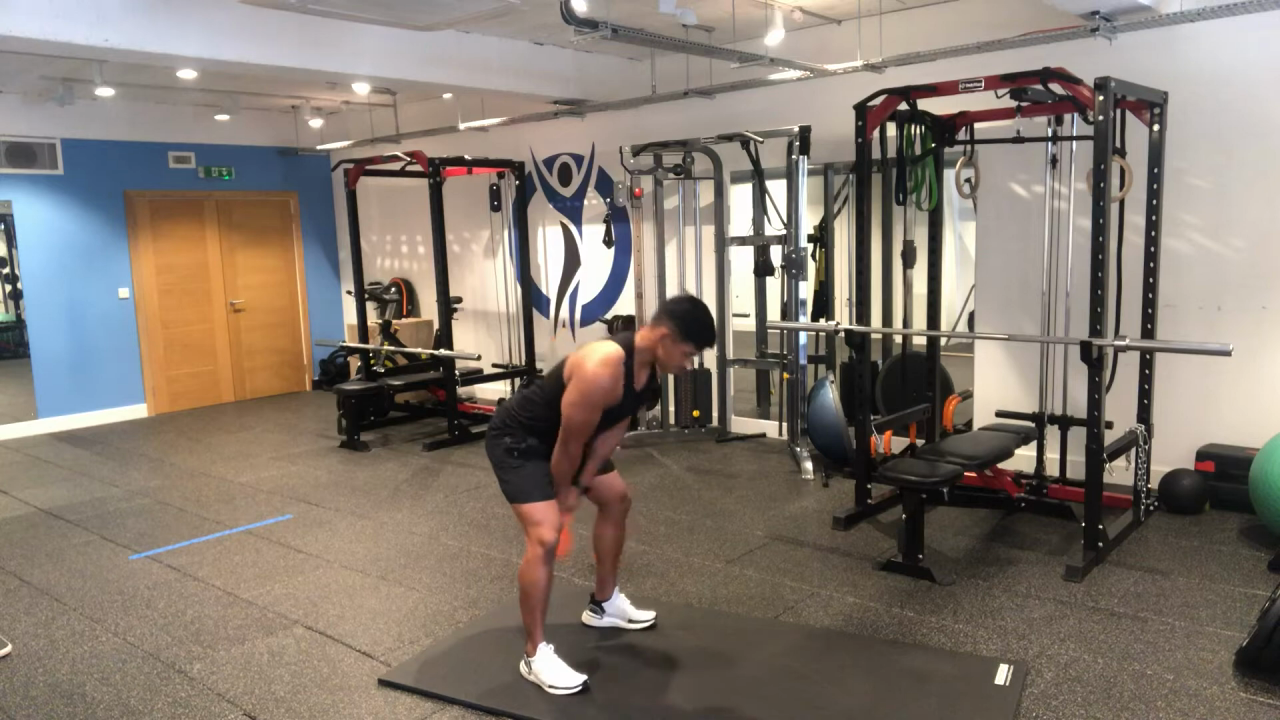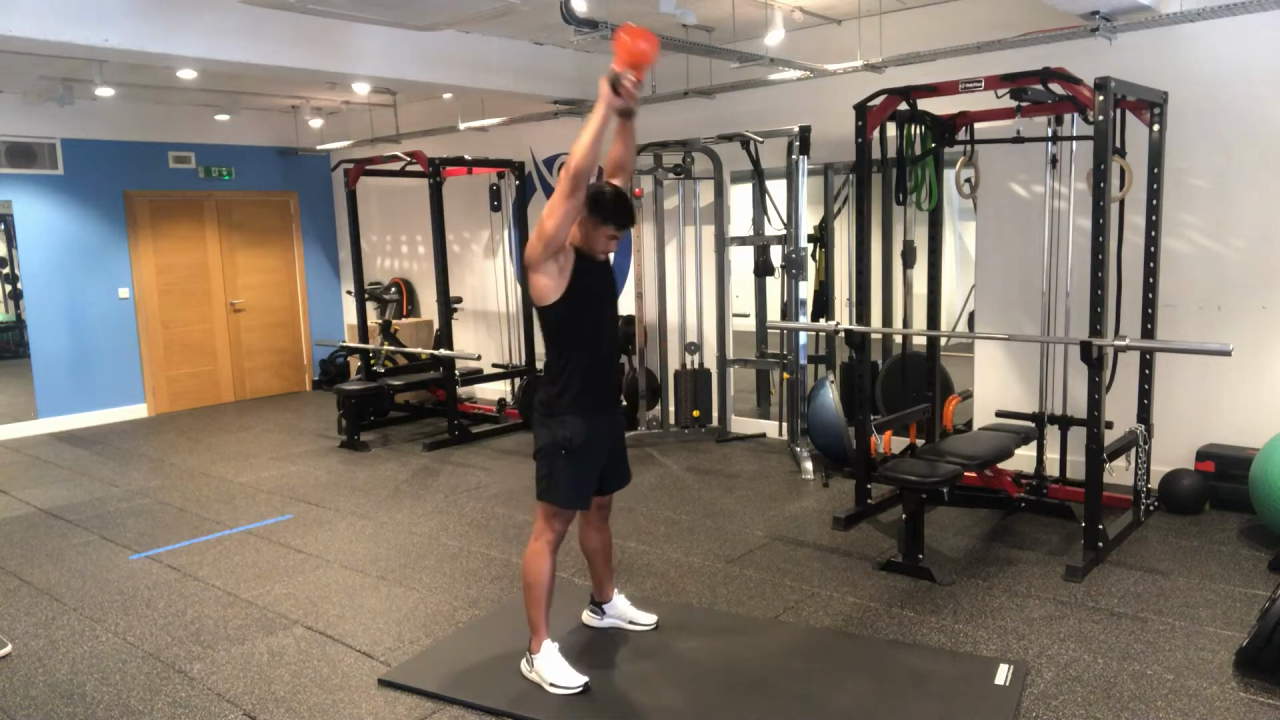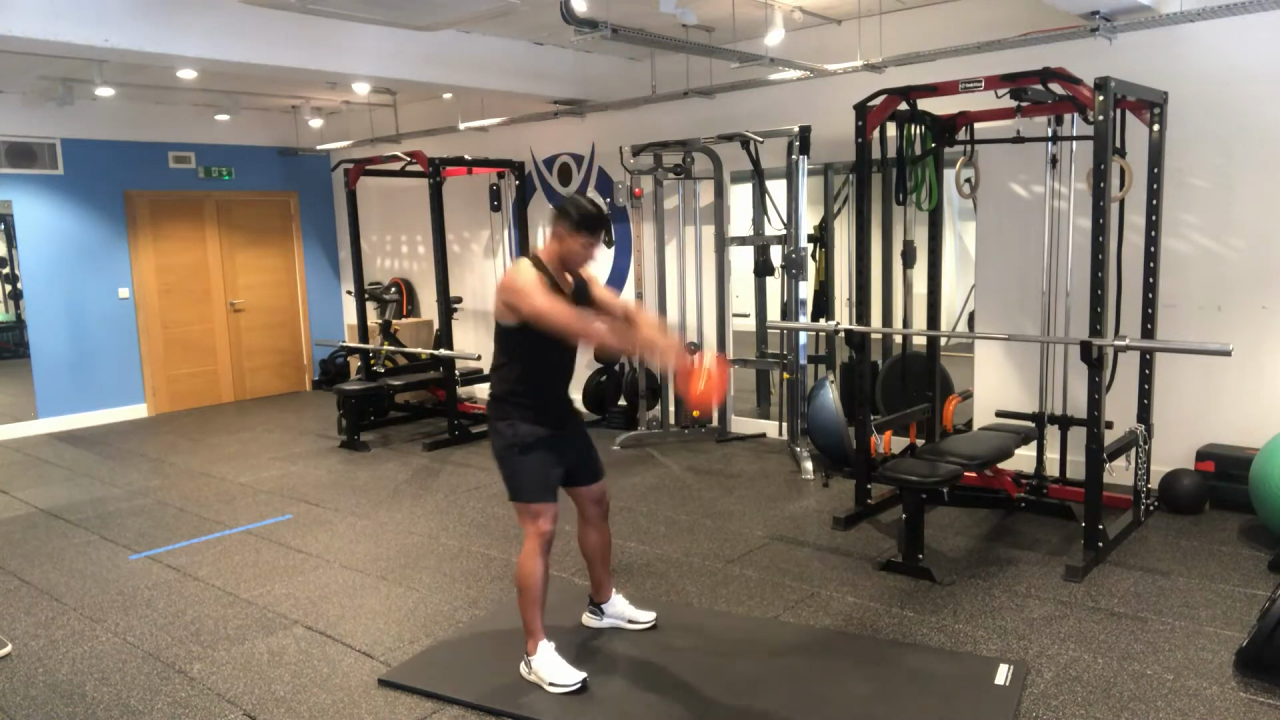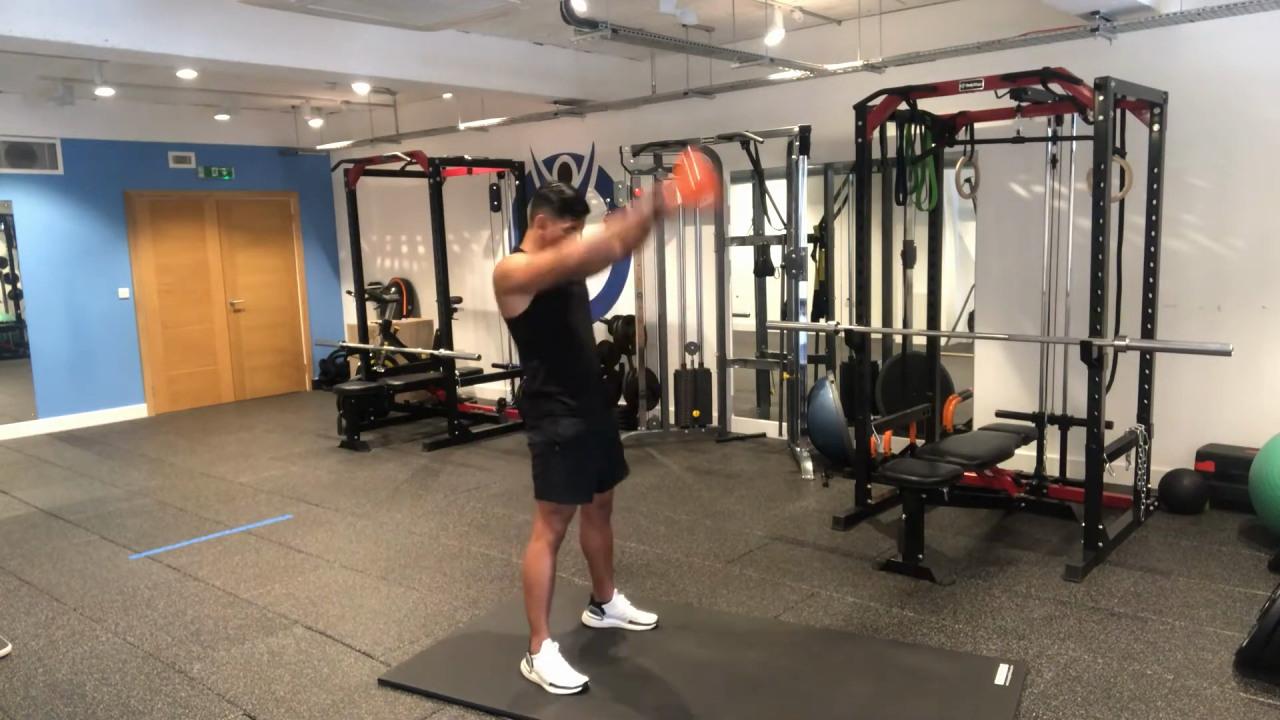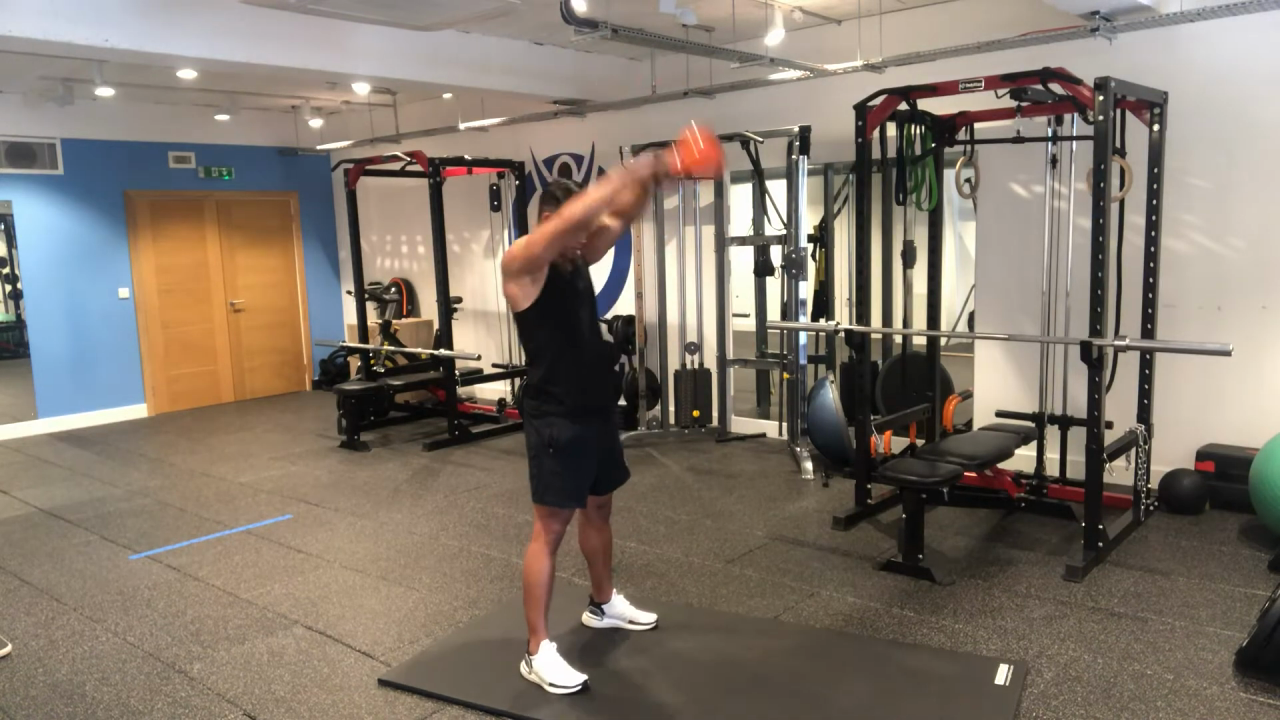
dt=1s
person 1, frame 1
left shoulder: (649, 368)
right shoulder: (602, 371)
left elbow: (613, 431)
right elbow: (568, 446)
left wrist: (579, 488)
right wrist: (560, 496)
left hip: (564, 437)
right hip: (517, 439)
left knee: (617, 500)
right knee: (546, 535)
left ankle: (604, 603)
right ankle: (535, 654)
person 1, frame 2
left shoulder: (597, 254)
right shoulder: (550, 259)
left elbow: (618, 173)
right elbow: (573, 183)
left wrist: (626, 114)
right wrist: (603, 109)
left hip: (605, 411)
right hip: (566, 417)
left knee: (598, 512)
right knee: (551, 527)
left ankle: (604, 604)
right ankle: (537, 652)
person 1, frame 3
left shoulder: (578, 277)
right shoulder: (523, 281)
left elbow: (627, 316)
right elbow: (583, 328)
left wrist: (668, 340)
right wrist: (653, 349)
left hip: (559, 414)
right hip: (519, 423)
left knee: (595, 504)
right knee: (541, 529)
left ankle: (603, 606)
right ankle: (536, 653)
person 1, frame 4
left shoulder: (568, 270)
right shoulder: (513, 272)
left elbow: (618, 248)
right elbow: (571, 255)
left wrist: (646, 217)
right wrist: (635, 215)
left hip: (596, 408)
right hip: (556, 417)
left knee: (599, 509)
right knee: (551, 528)
left ankle: (604, 603)
right ankle: (539, 653)
person 1, frame 5
left shoulder: (577, 257)
right shoulder: (522, 260)
left elbow: (620, 216)
right elbow: (575, 212)
left wrist: (658, 173)
right wrist: (640, 169)
left hip: (598, 411)
right hip: (555, 419)
left knee: (599, 509)
right knee: (551, 529)
left ankle: (603, 604)
right ankle: (538, 653)
